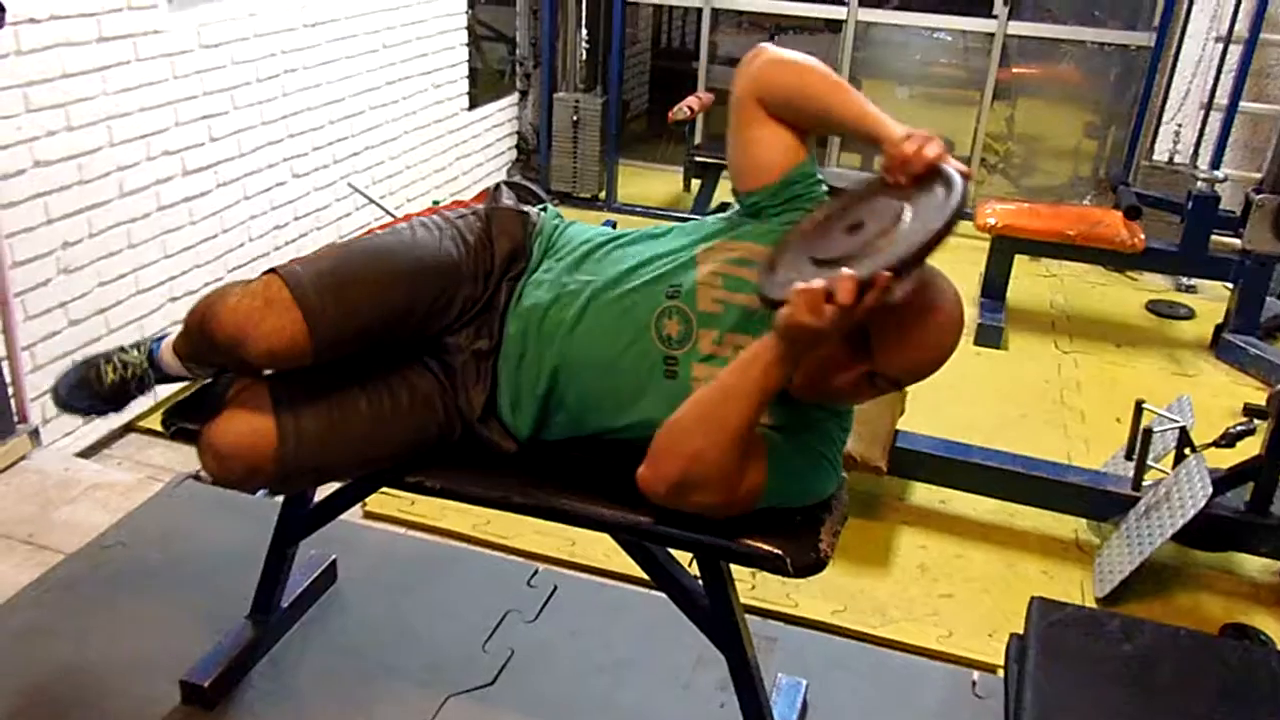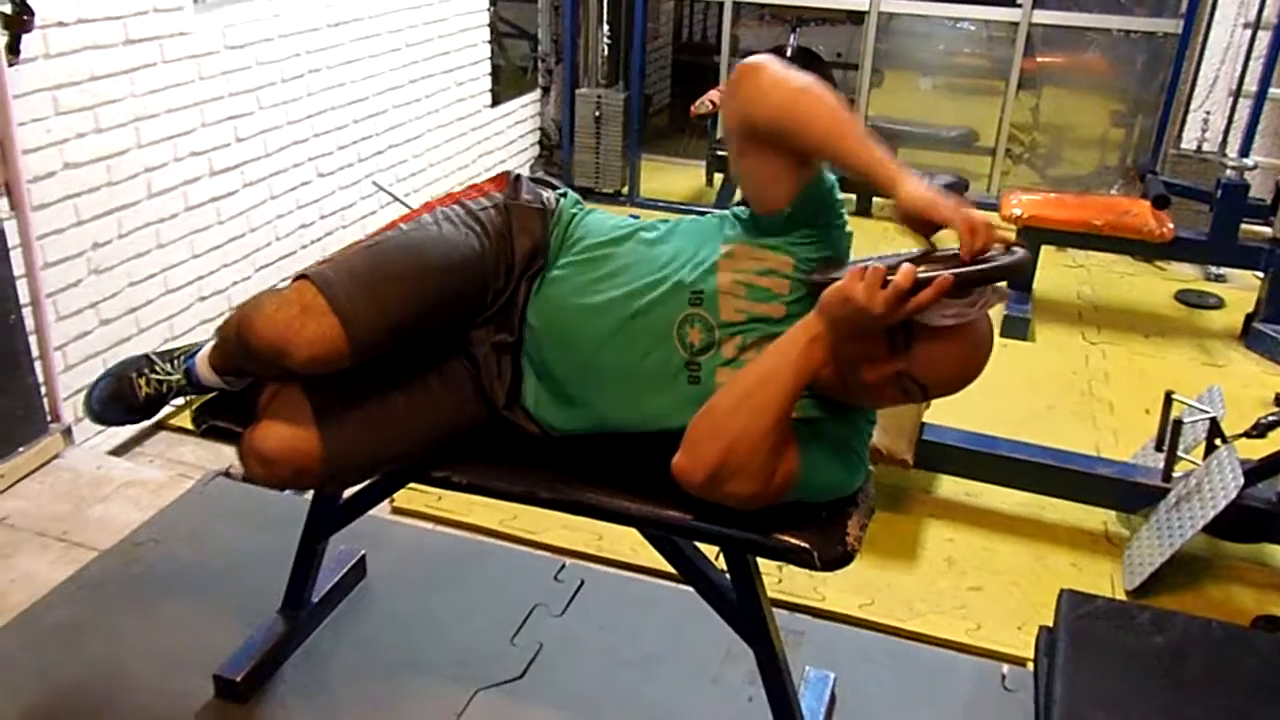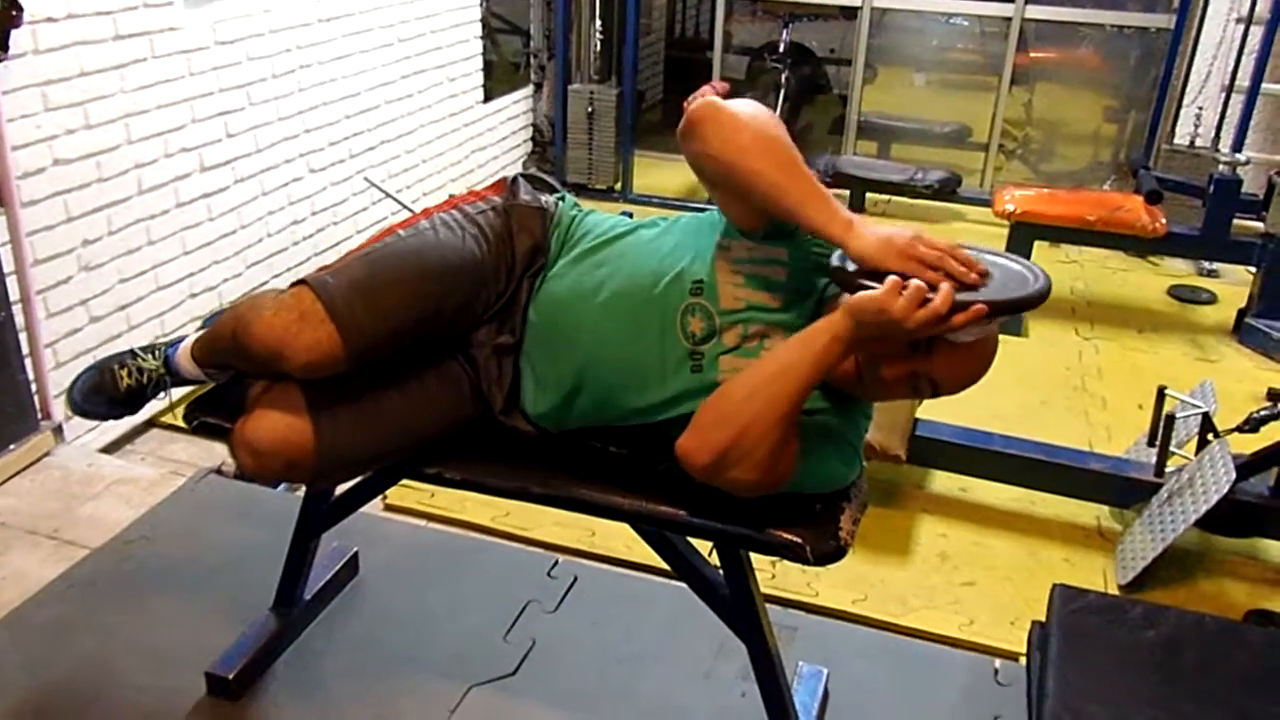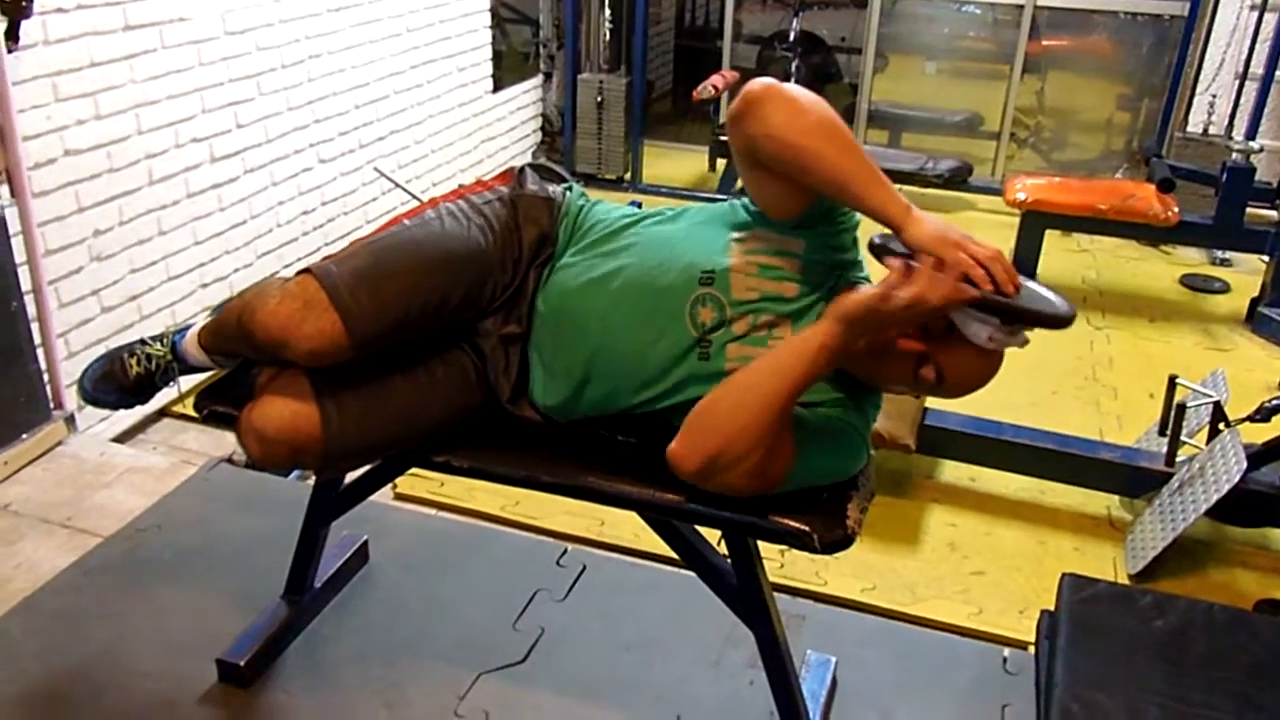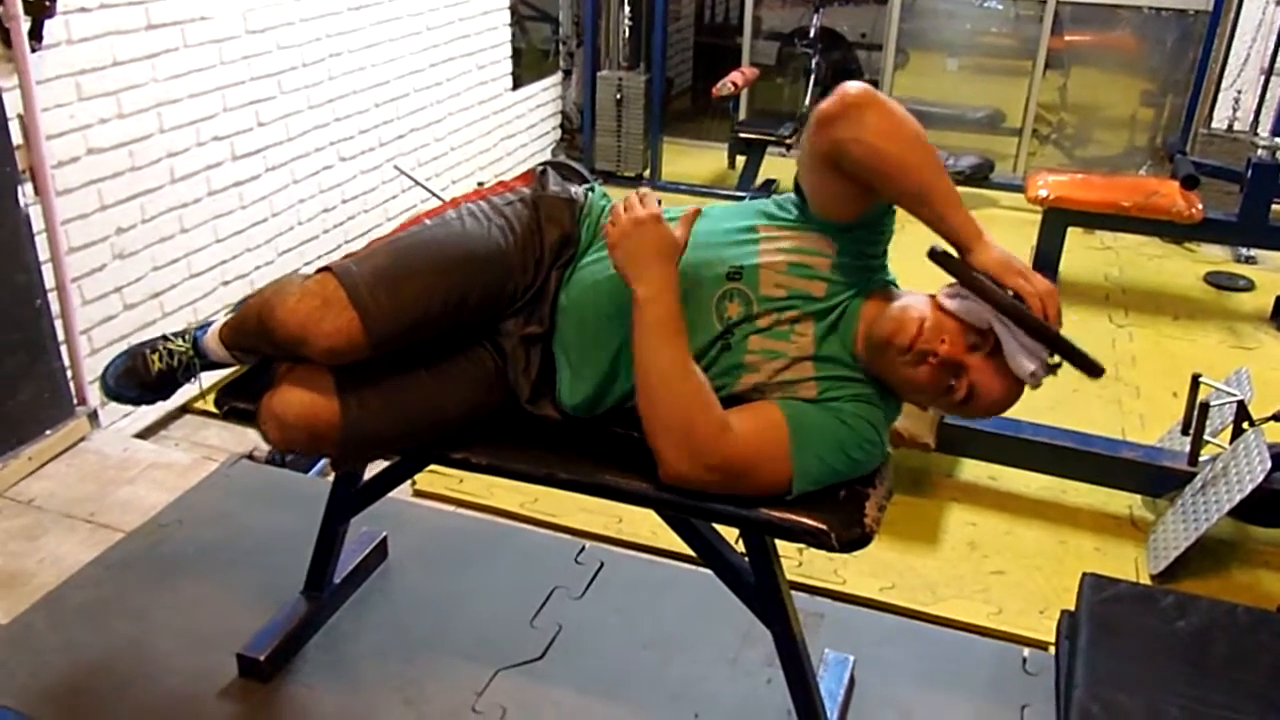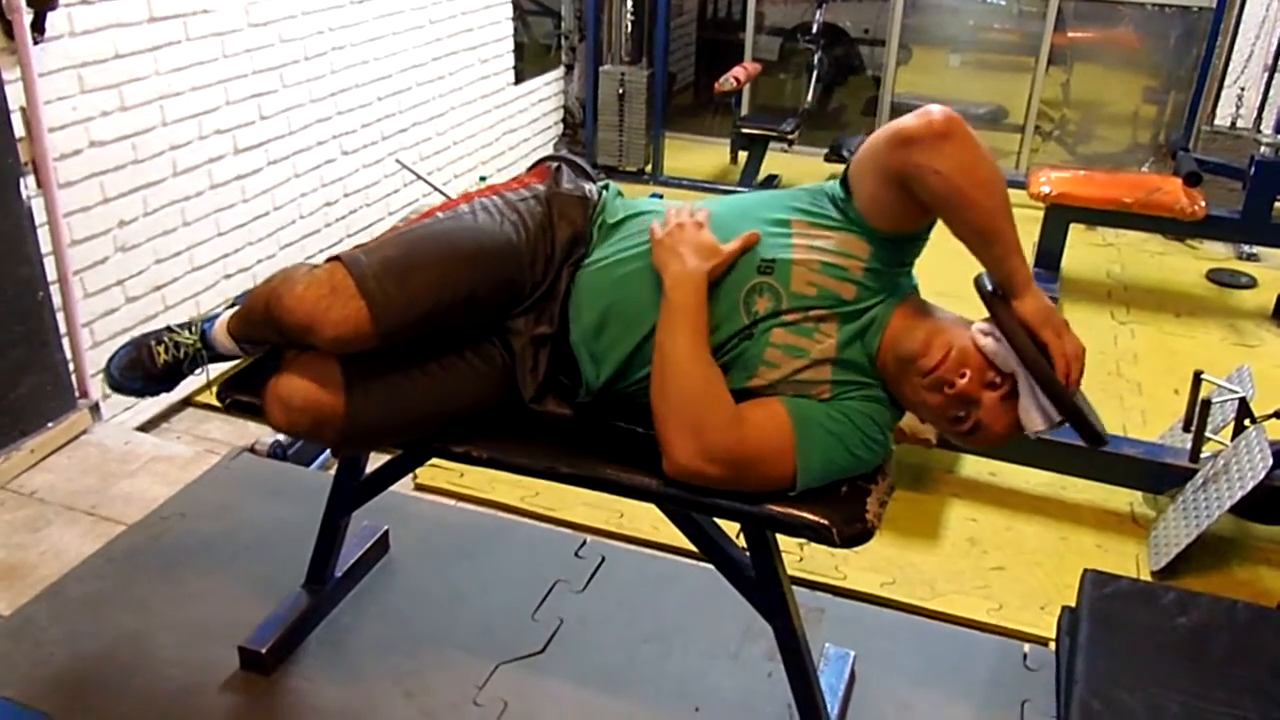
dt=0.5s
person 1, frame 1
left shoulder: (808, 454)
right shoulder: (795, 234)
left elbow: (670, 478)
right elbow: (761, 72)
left wrist: (781, 352)
right wrist: (888, 133)
left hip: (482, 396)
left knee: (232, 450)
right knee: (251, 325)
left ankle: (227, 382)
right ankle: (178, 356)
person 1, frame 2
left shoulder: (832, 450)
right shoulder: (815, 247)
left elbow: (705, 467)
right elbow: (757, 84)
left wrist: (823, 333)
right wrist: (904, 185)
left hip: (502, 381)
left knee: (274, 452)
right knee: (291, 334)
left ankle: (250, 377)
right ankle: (212, 365)
person 1, frame 3
left shoulder: (830, 439)
right shoulder: (810, 242)
left elbow: (711, 453)
right elbow: (708, 122)
left wrist: (841, 335)
right wrist: (854, 232)
left hip: (508, 384)
left knee: (267, 445)
right knee: (291, 336)
left ankle: (240, 379)
right ankle: (195, 356)
person 1, frame 4
left shoulder: (833, 429)
right shoulder: (827, 237)
left elbow: (701, 456)
right elbow: (760, 108)
left wrist: (841, 335)
right wrist: (913, 220)
left hip: (511, 371)
left knee: (274, 431)
right knee: (296, 324)
left ankle: (241, 368)
right ankle: (199, 344)
person 1, frame 5
left shoulder: (848, 430)
right shoulder: (853, 242)
left elbow: (689, 456)
right elbow: (852, 112)
left wrist: (651, 286)
right wrist: (979, 248)
left hip: (532, 369)
left knee: (295, 419)
right knee: (314, 324)
left ankle: (257, 368)
right ankle: (221, 340)
person 1, frame 6
left shoulder: (853, 427)
right shoulder: (881, 244)
left elbow: (694, 451)
right elbow: (928, 135)
left wrist: (686, 281)
right wrist: (1024, 292)
left hip: (542, 363)
left knee: (296, 403)
right knee: (326, 311)
left ankle: (262, 350)
right ankle: (231, 329)
